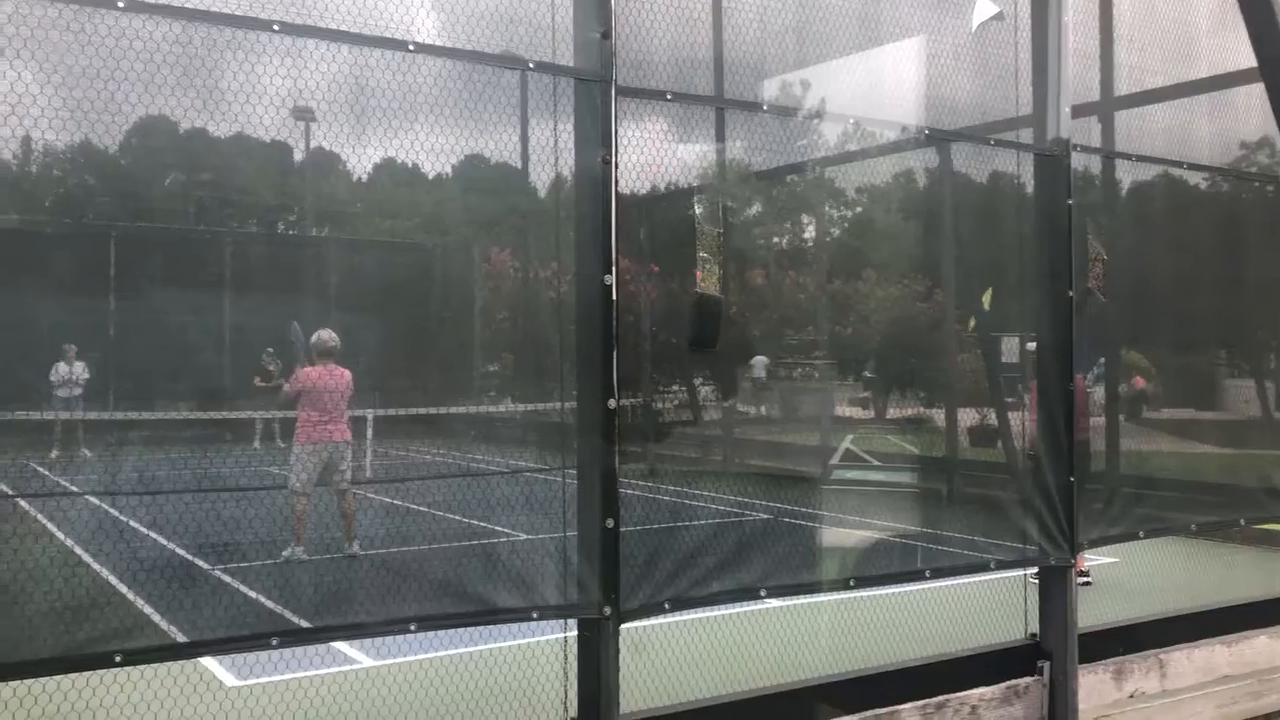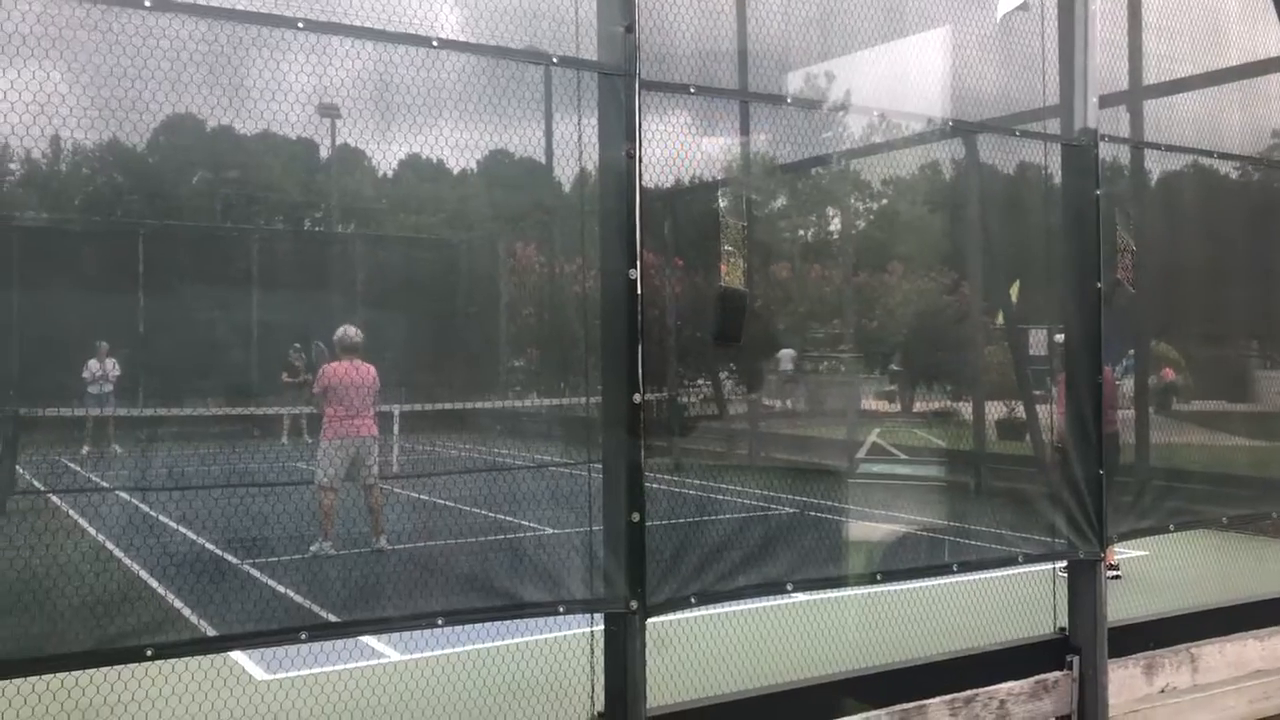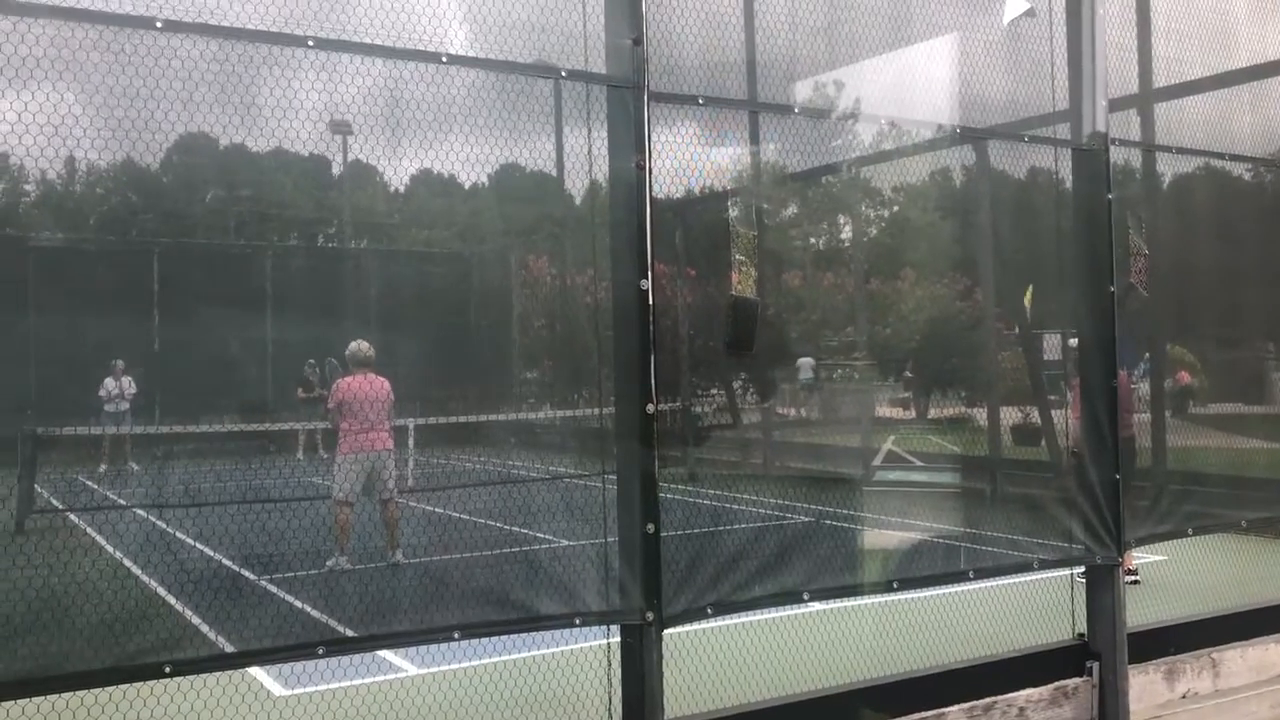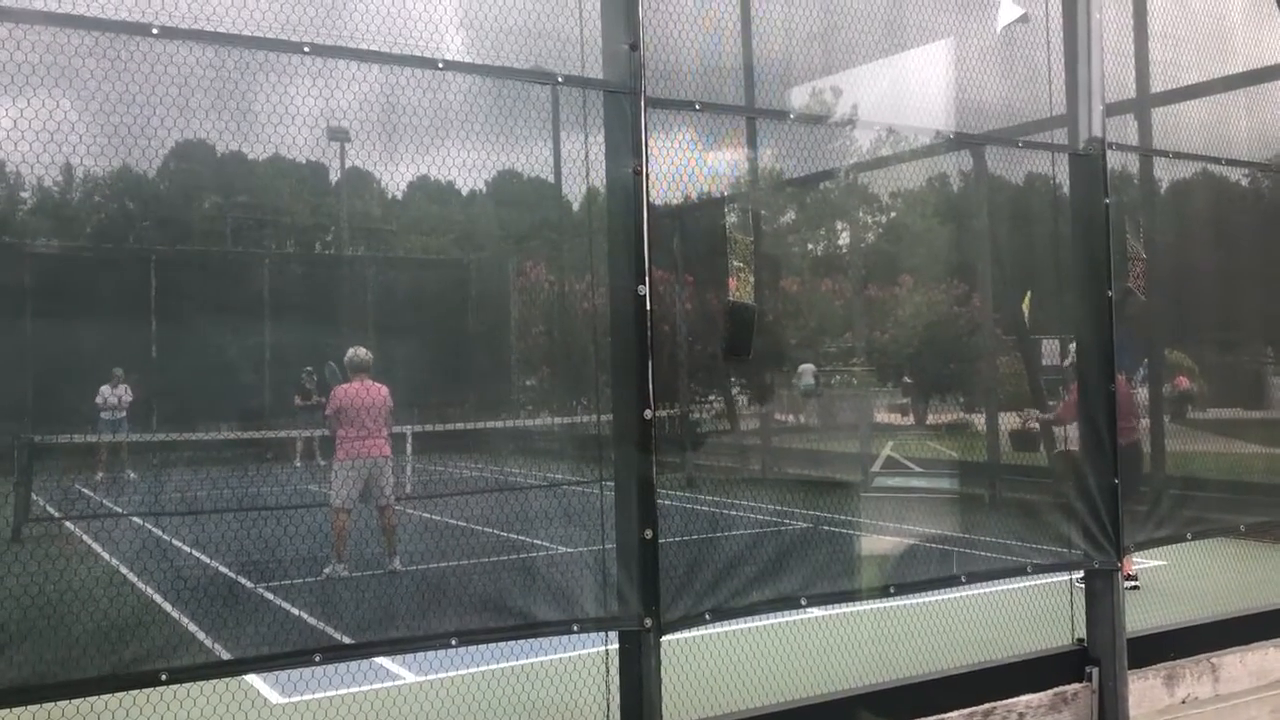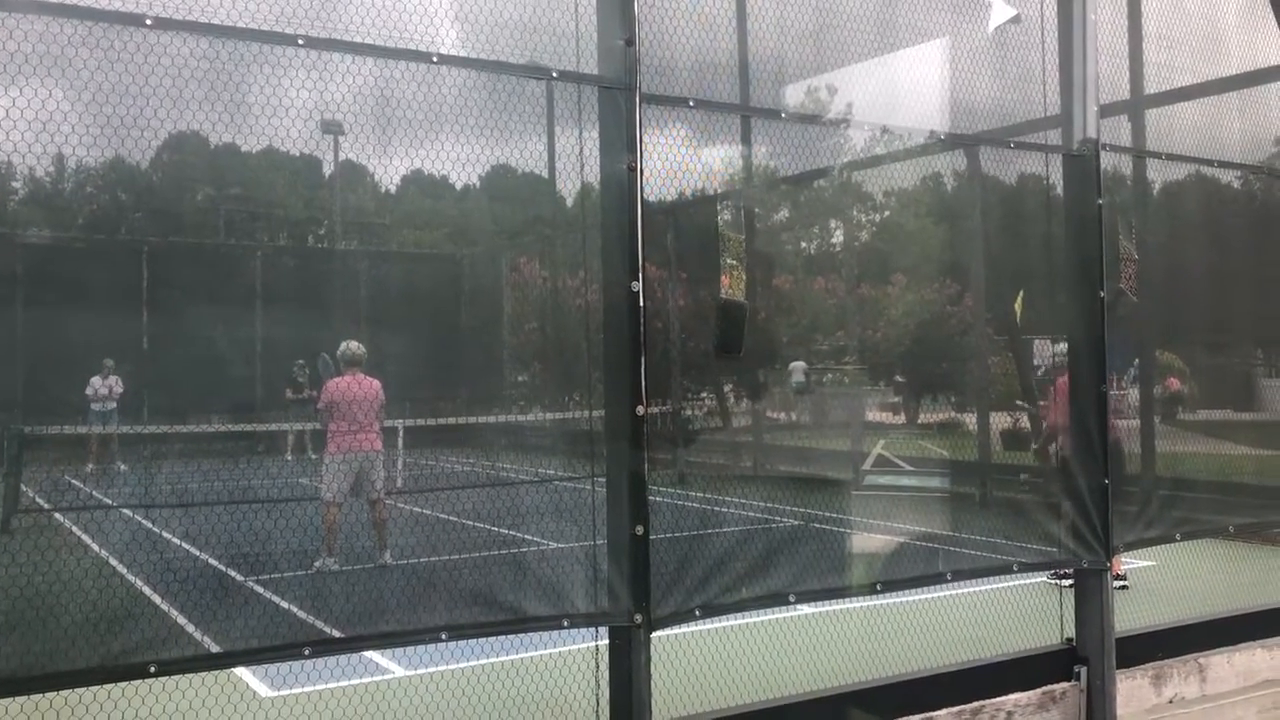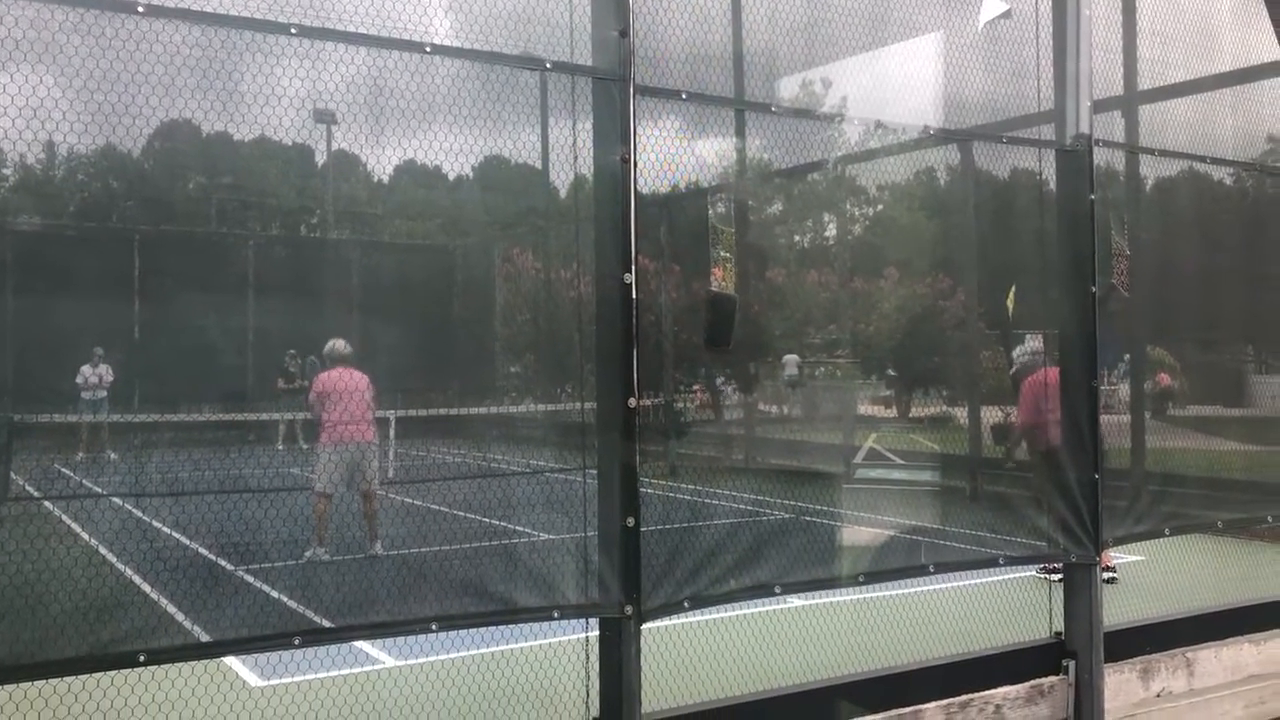
dt=0.5s
person 1, frame 1
left shoulder: (1041, 384)
right shoulder: (1079, 381)
left elbow: (1037, 424)
right elbow: (1084, 417)
left wrist: (1033, 450)
right ankle: (1080, 567)
person 1, frame 2
left shoulder: (1069, 377)
right shoulder: (1107, 373)
left elbow: (1065, 416)
right elbow: (1113, 408)
left wrist: (1060, 443)
right hip: (1108, 441)
right ankle: (1109, 561)
person 1, frame 3
right shoulder: (1121, 377)
left elbow: (1082, 420)
right elbow: (1128, 411)
left wrist: (1076, 448)
right hip: (1124, 445)
right ankle: (1128, 566)
person 1, frame 4
right shoulder: (1121, 380)
left elbow: (1063, 417)
right elbow: (1135, 416)
left wrist: (1040, 417)
right hip: (1131, 450)
right ankle: (1128, 571)
person 1, frame 5
left shoulder: (1061, 385)
left elbow: (1056, 426)
left wrist: (1040, 448)
right hip: (1111, 449)
left ankle: (1069, 569)
right ankle: (1116, 571)
person 1, frame 6
left shoulder: (1030, 384)
right shoulder: (1062, 375)
left elbow: (1025, 425)
left hip: (1054, 449)
left ankle: (1057, 565)
right ankle: (1106, 564)
person 2, frame 1
left shoulder: (304, 375)
right shoulder: (346, 376)
left elbow: (286, 394)
left hip: (309, 441)
right hip: (340, 439)
left knee: (300, 492)
right knee: (345, 491)
left ankle: (298, 547)
right ankle: (352, 543)
person 2, frame 2
left shoulder: (328, 371)
right shoulder: (371, 371)
left elbow: (321, 404)
left hip: (336, 435)
right hip: (367, 434)
left knee: (327, 487)
right knee: (372, 486)
left ankle: (325, 542)
right ankle: (379, 537)
person 2, frame 3
left shoulder: (341, 386)
right shoulder: (385, 385)
left elbow: (335, 422)
left hip: (352, 450)
right hip: (382, 448)
left knee: (343, 502)
right knee: (389, 500)
left ankle: (342, 556)
right ankle: (395, 551)
person 2, frame 4
left shoulder: (339, 393)
right shoulder: (384, 391)
left elbow: (334, 428)
right elbow: (388, 425)
left hip: (349, 457)
right hip: (380, 455)
left knee: (341, 509)
right knee: (386, 507)
left ankle: (339, 564)
right ankle: (393, 559)
person 2, frame 5
left shoulder: (331, 387)
right shoulder: (376, 386)
left elbow: (326, 422)
right elbow: (380, 419)
left hip: (340, 450)
right hip: (371, 448)
left knee: (332, 503)
right knee: (377, 501)
left ankle: (329, 557)
right ankle: (384, 552)
person 2, frame 6
left shoulder: (321, 380)
right shoulder: (364, 379)
left elbow: (317, 415)
left hip: (335, 440)
right hip: (366, 438)
left knee: (323, 494)
right knee: (369, 492)
left ankle: (320, 547)
right ankle: (374, 543)
